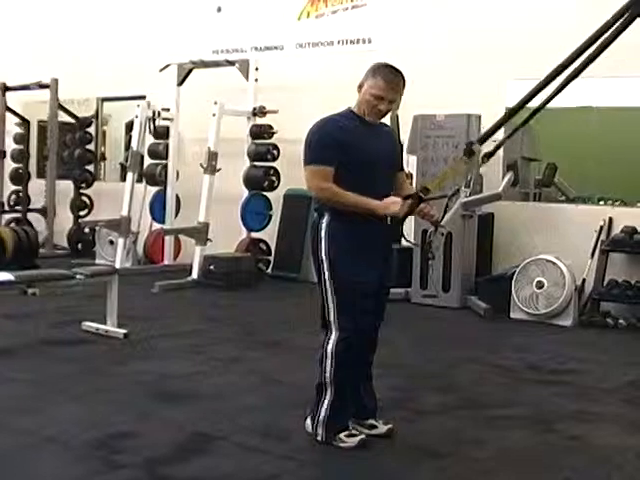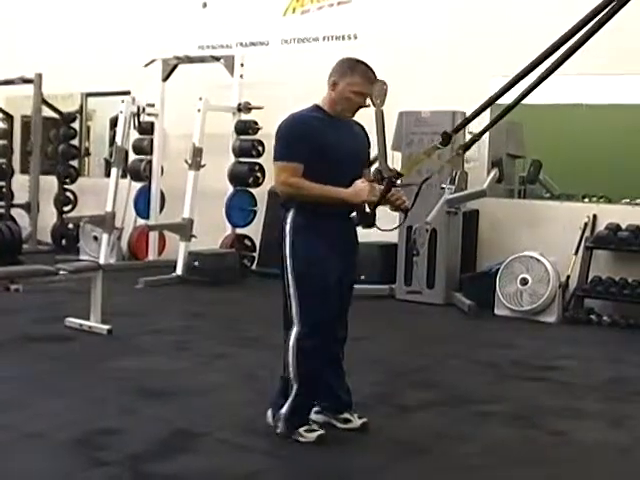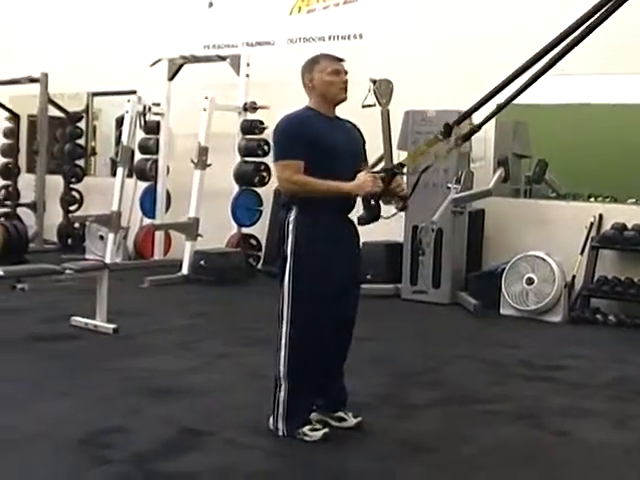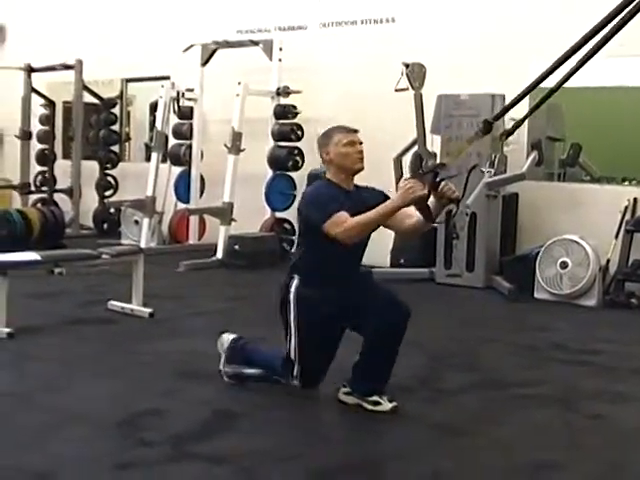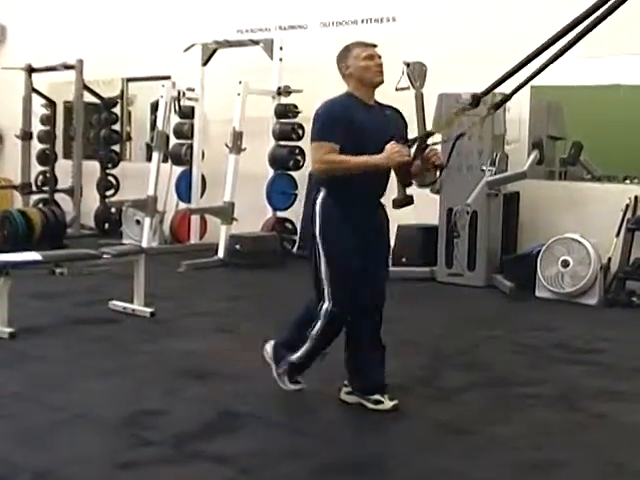
dt=1s
person 1, frame 1
left shoulder: (389, 137)
right shoulder: (329, 131)
left elbow: (398, 182)
right elbow: (319, 187)
left wrist: (417, 204)
right wrist: (378, 206)
left hip: (376, 239)
right hip: (339, 237)
left knee: (367, 330)
right knee: (344, 329)
left ankle: (360, 411)
right ankle: (326, 419)
person 1, frame 2
left shoulder: (357, 133)
right shoulder: (299, 126)
left elbow: (362, 181)
right elbow: (285, 183)
left wrist: (386, 195)
right wrist: (346, 193)
left hip: (343, 233)
right hip: (306, 233)
left knee: (334, 325)
right knee: (309, 323)
left ankle: (333, 403)
right ankle: (289, 412)
person 1, frame 3
left shoulder: (351, 131)
right shoulder: (295, 125)
left elbow: (362, 179)
right elbow: (289, 181)
left wrist: (385, 186)
right wrist: (350, 187)
left hip: (343, 231)
right hip: (308, 231)
left knee: (339, 323)
right knee: (302, 326)
left ankle: (329, 403)
right ankle: (289, 415)
person 1, frame 4
left shoulder: (369, 197)
right shoulder: (318, 196)
left elbow: (409, 224)
right elbow: (347, 232)
left wrist: (437, 204)
right wrist: (398, 201)
left hip: (349, 284)
right hip: (310, 292)
left knee: (393, 315)
right knee: (303, 374)
left ankle: (362, 388)
right ankle: (235, 350)
person 1, frame 5
left shoulder: (393, 116)
right shoulder: (334, 111)
left elbow: (405, 171)
right elbow: (322, 162)
left wrist: (426, 162)
right wrist: (379, 159)
left hip: (372, 216)
right hip: (334, 213)
left knee: (369, 305)
right knee: (335, 303)
left ankle: (364, 385)
right ankle: (284, 355)
